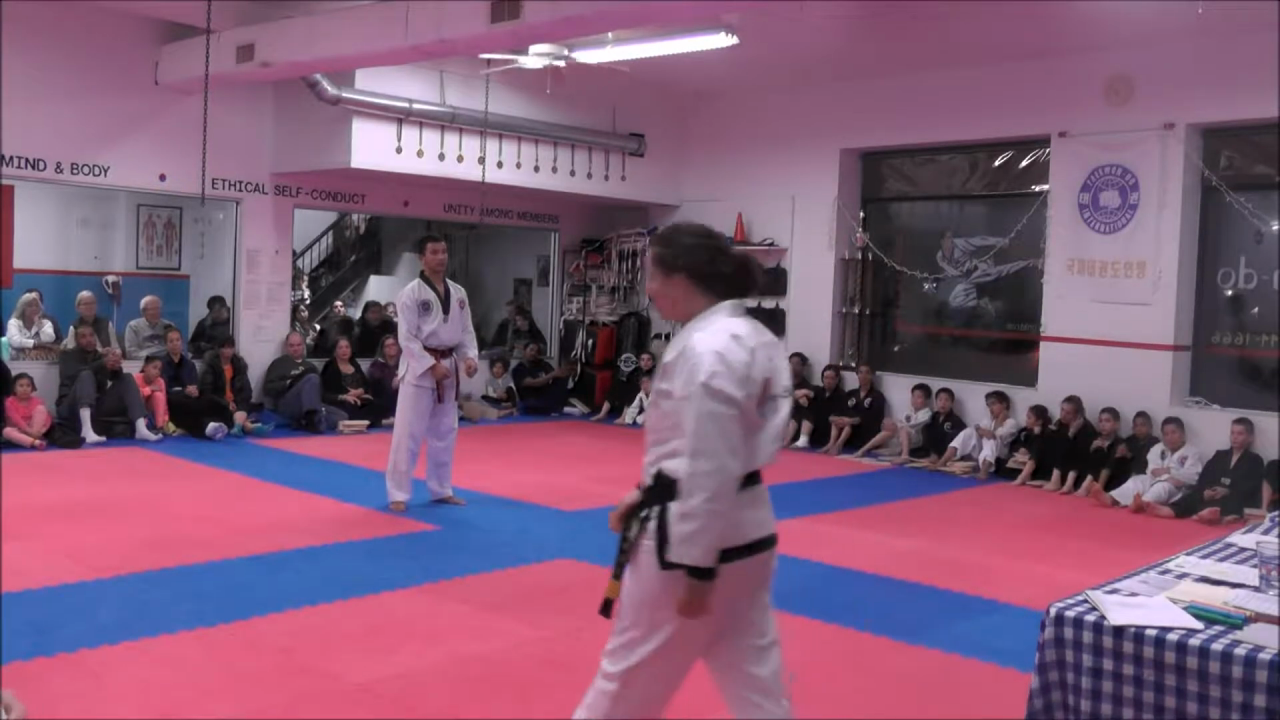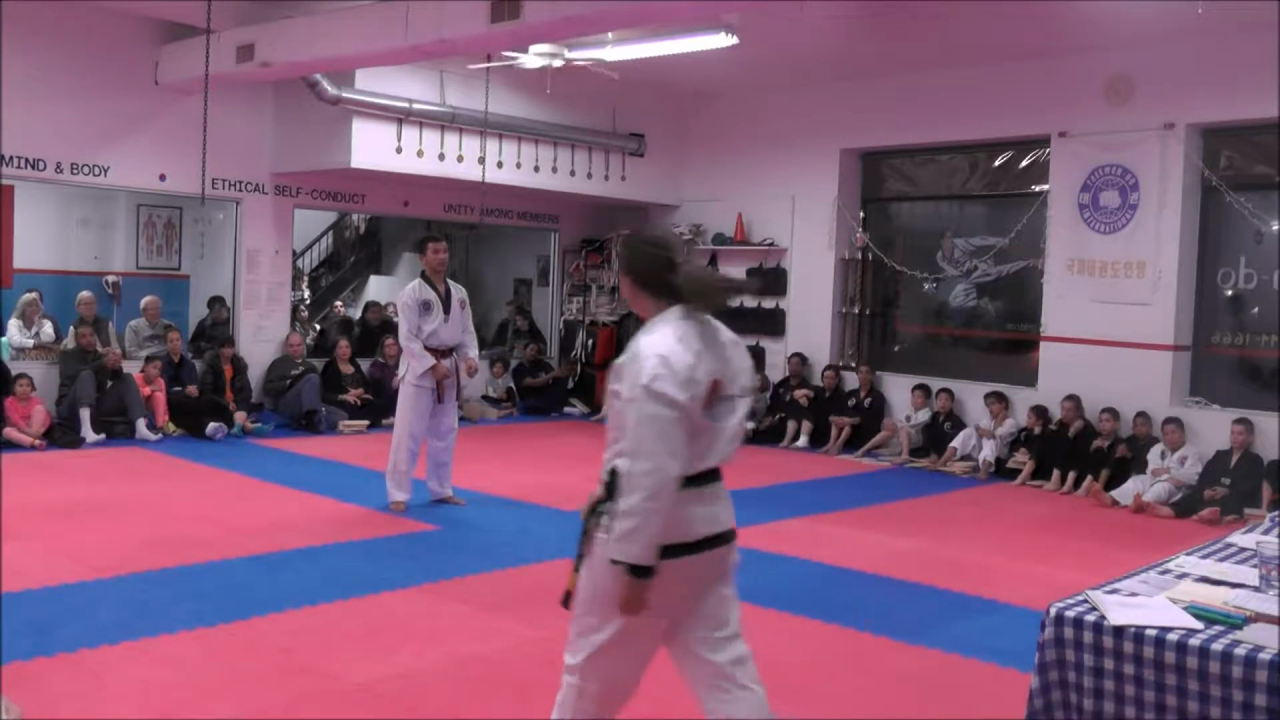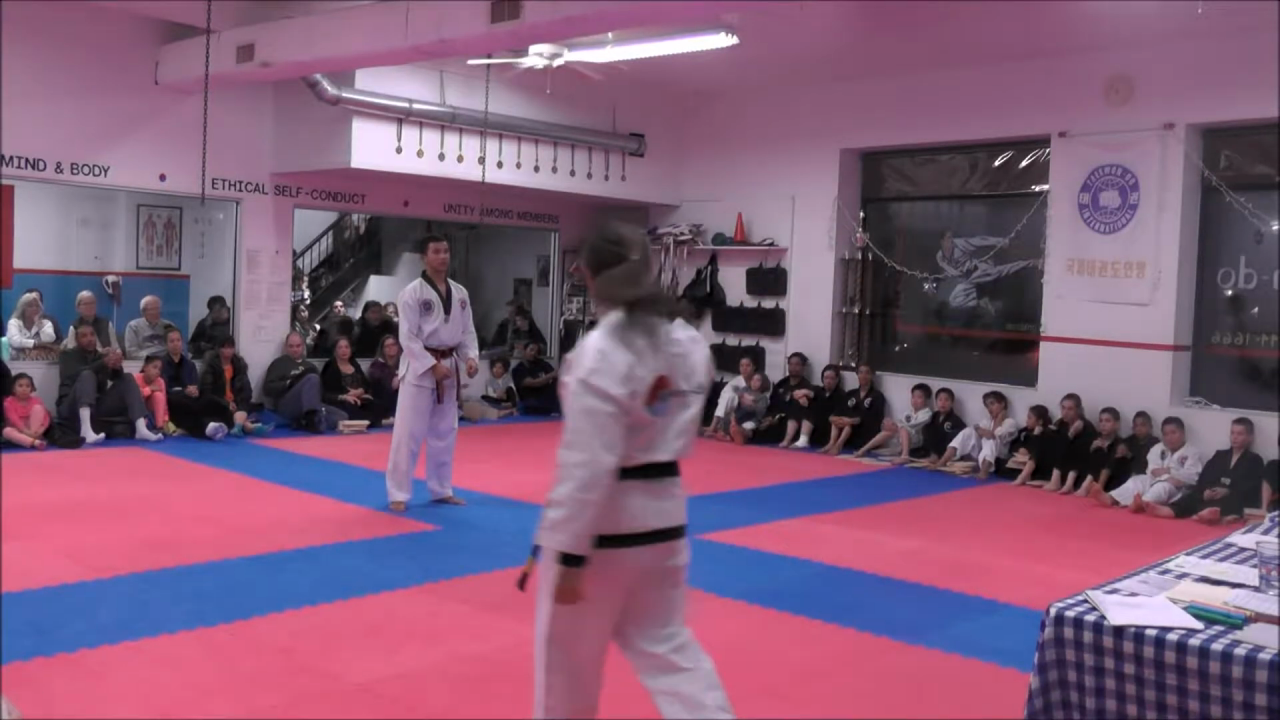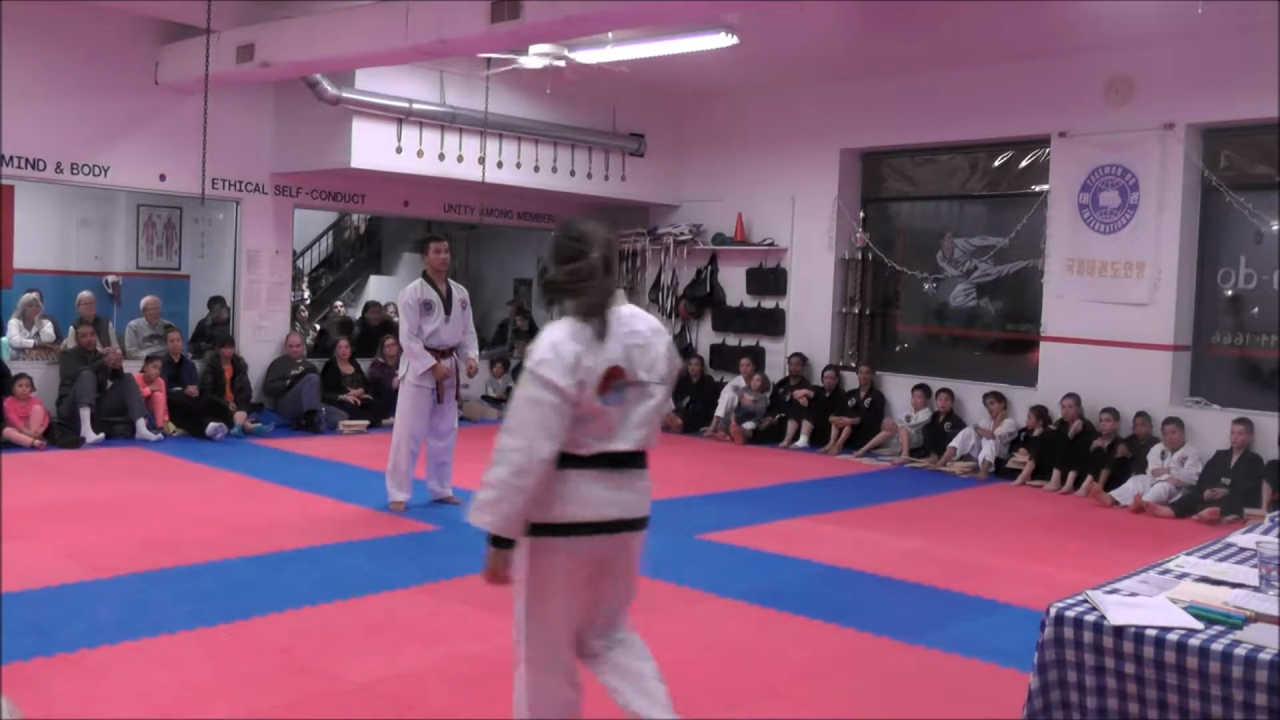
dt=0.1s
person 1, frame 1
left shoulder: (704, 352)
right shoulder: (756, 339)
left elbow: (705, 471)
left wrist: (695, 565)
right wrist: (642, 499)
left hip: (695, 531)
right hip: (747, 527)
left knee: (630, 663)
right knee: (754, 666)
person 1, frame 2
left shoulder: (651, 355)
right shoulder: (722, 342)
left elbow: (649, 468)
left wrist: (636, 565)
right wrist: (613, 496)
left hip: (651, 529)
right hip: (708, 521)
left knee: (597, 656)
right knee: (720, 657)
person 1, frame 3
left shoulder: (599, 352)
right shoulder: (686, 340)
left elbow: (584, 461)
left wrist: (569, 553)
left hip: (604, 522)
right hip: (662, 512)
left knee: (566, 650)
right knee: (666, 642)
person 1, frame 4
left shoulder: (557, 344)
right shoulder: (652, 332)
left elbow: (525, 448)
left wrist: (500, 535)
left hip: (564, 508)
right hip: (626, 501)
left knee: (545, 647)
right knee: (604, 633)
person 2, frame 1
left shoulder: (458, 293)
right shoulder: (412, 293)
left elbow: (466, 331)
right elbow: (407, 337)
left wrist: (469, 357)
right wrist: (431, 365)
left hip: (449, 367)
right hip: (419, 368)
left knee: (445, 433)
right knee: (408, 432)
left ankle: (441, 489)
right ankle: (398, 493)
person 2, frame 2
left shoulder: (459, 293)
right shoulder: (413, 292)
left elbow: (467, 331)
right elbow: (408, 337)
left wrist: (470, 357)
right wrist: (432, 365)
left hip: (449, 367)
right hip: (420, 368)
left knee: (445, 433)
right knee: (408, 432)
left ankle: (441, 489)
right ankle: (398, 493)
person 2, frame 3
left shoulder: (460, 293)
right shoulder: (413, 292)
left elbow: (467, 331)
right elbow: (408, 337)
left wrist: (470, 357)
right wrist: (433, 365)
left hip: (449, 367)
right hip: (420, 368)
left knee: (445, 433)
right knee: (409, 432)
left ankle: (441, 489)
right ankle: (398, 493)
person 2, frame 4
left shoulder: (460, 293)
right shoulder: (413, 292)
left elbow: (467, 332)
right elbow: (408, 337)
left wrist: (470, 358)
right wrist: (433, 365)
left hip: (449, 367)
right hip: (420, 368)
left knee: (444, 433)
right knee: (408, 432)
left ankle: (441, 489)
right ankle: (398, 493)
